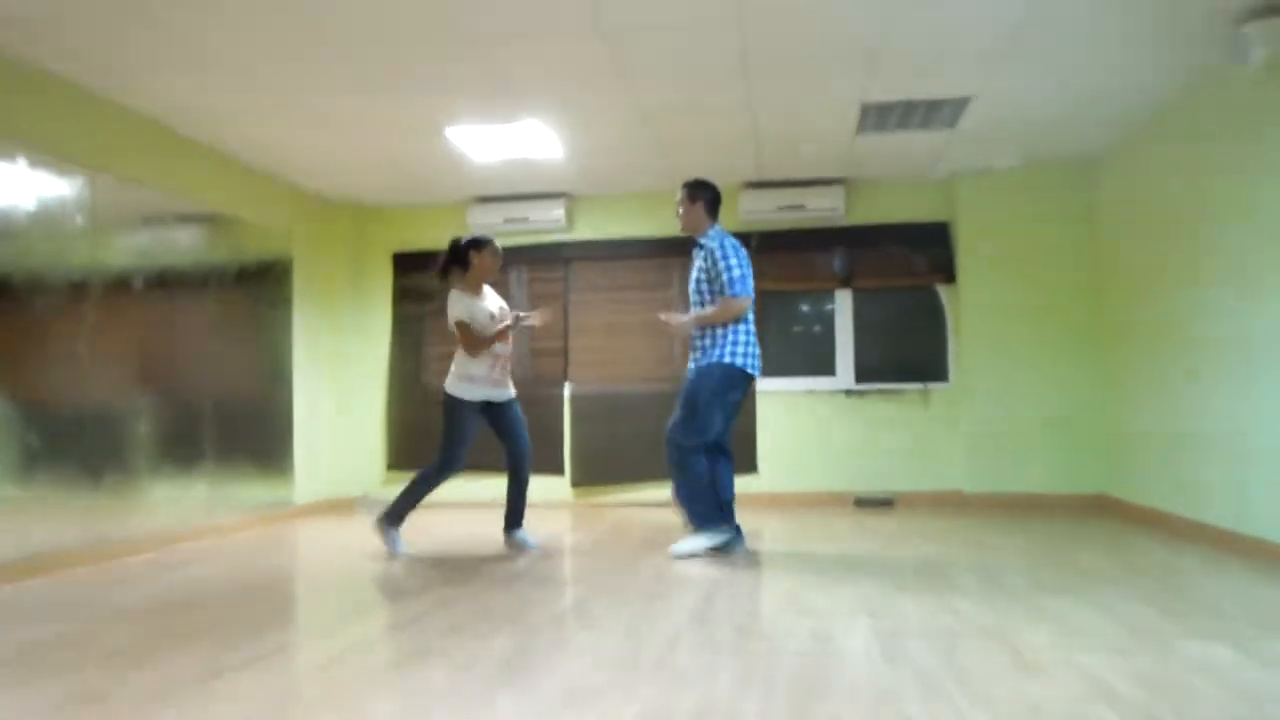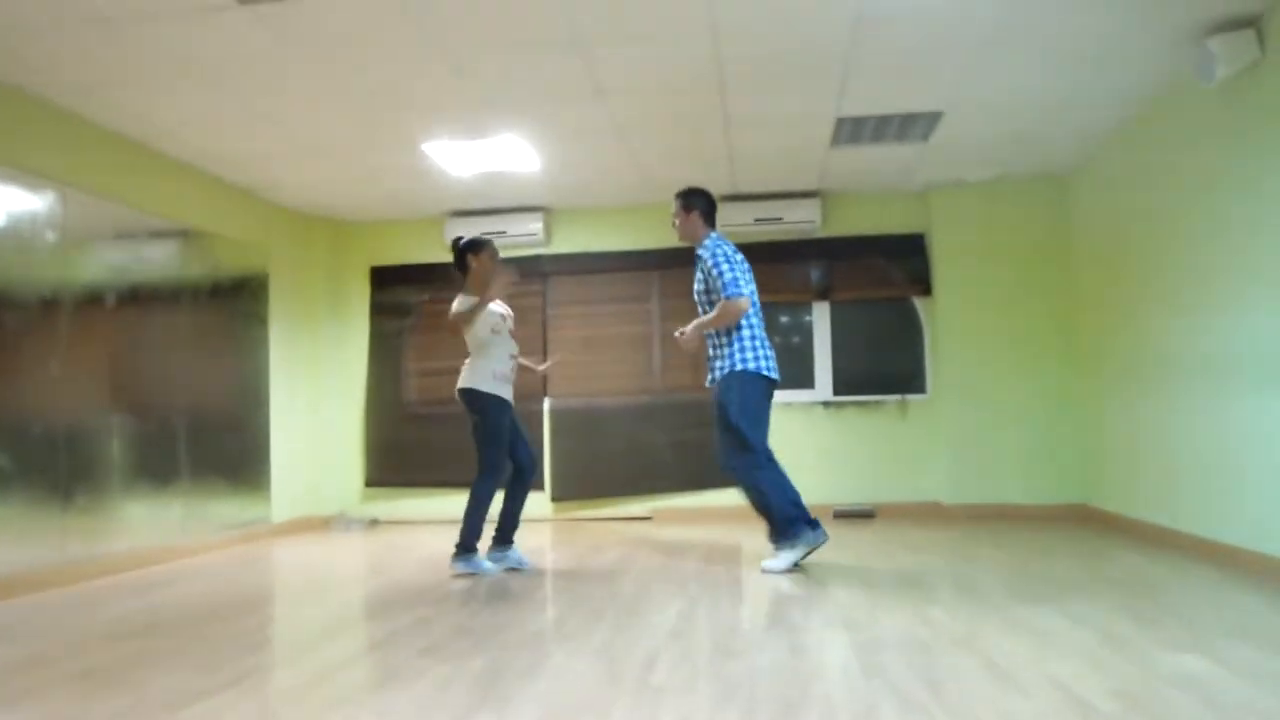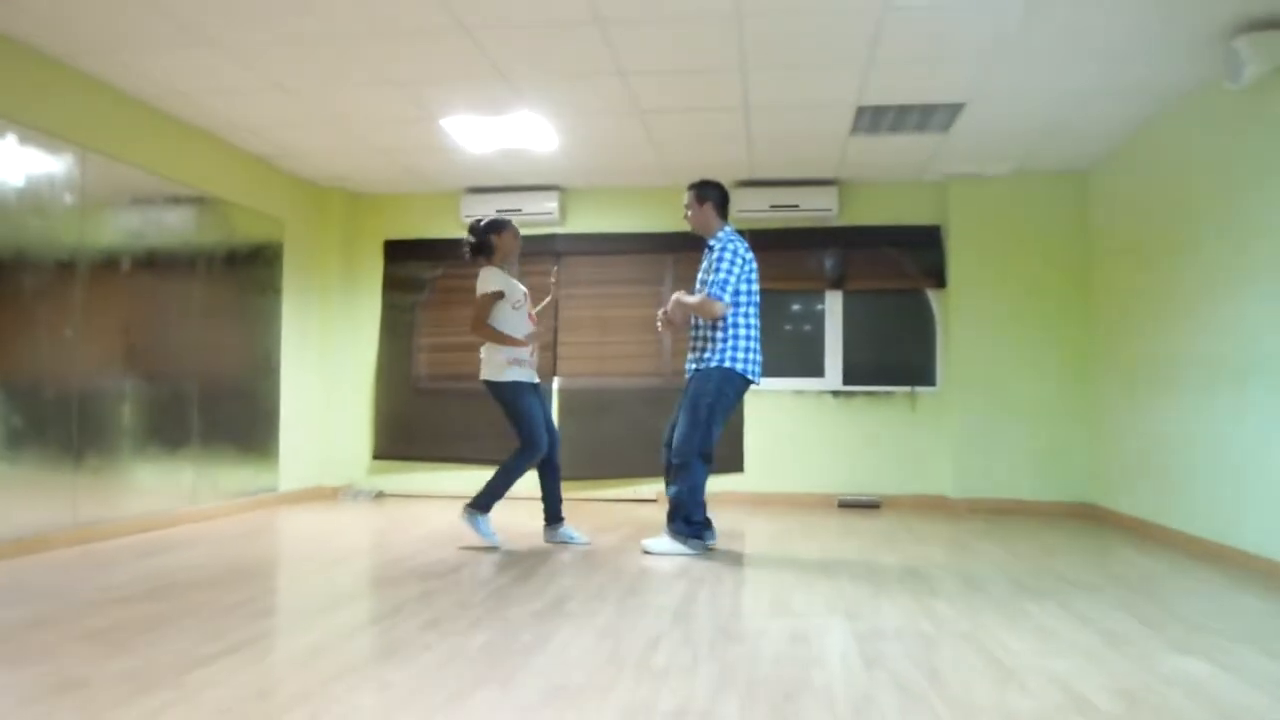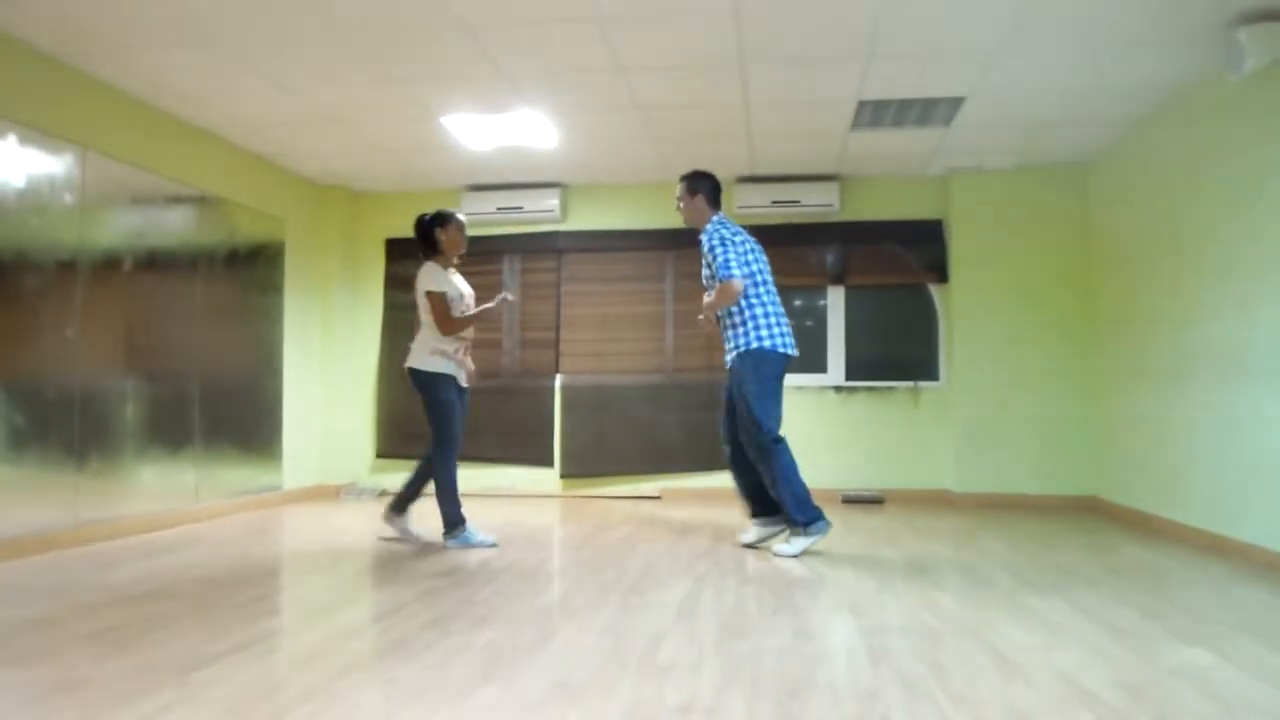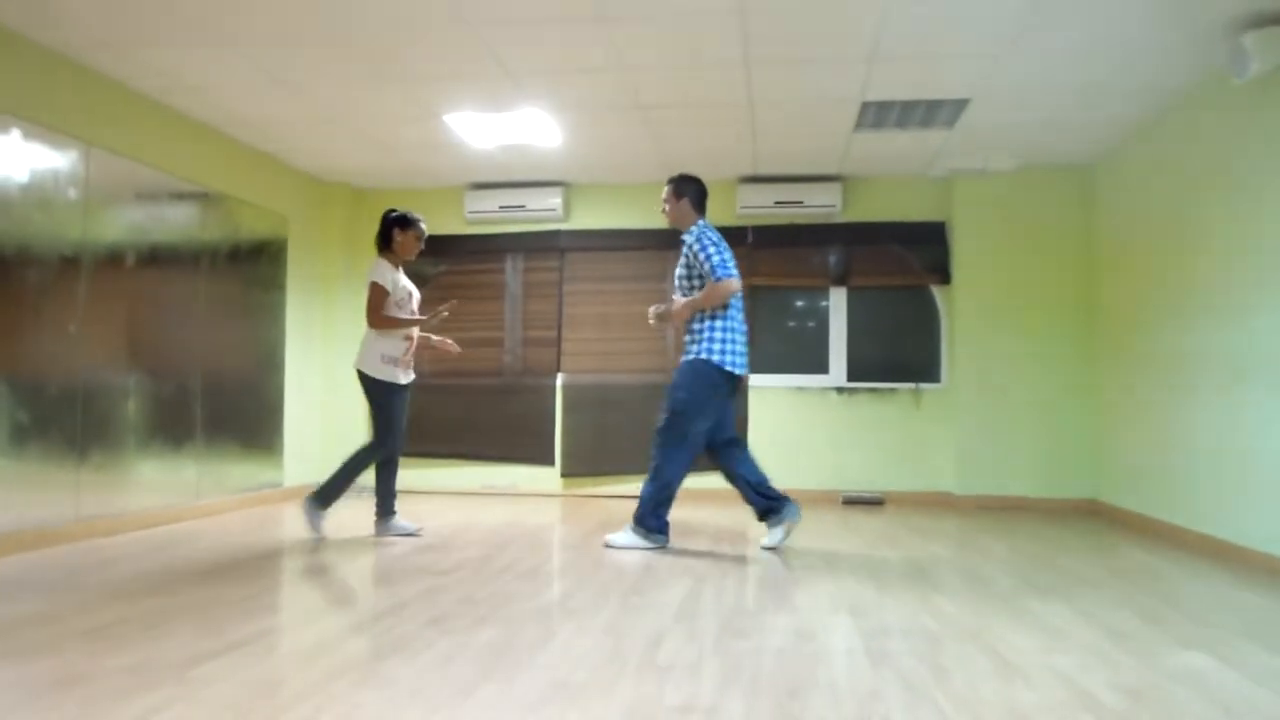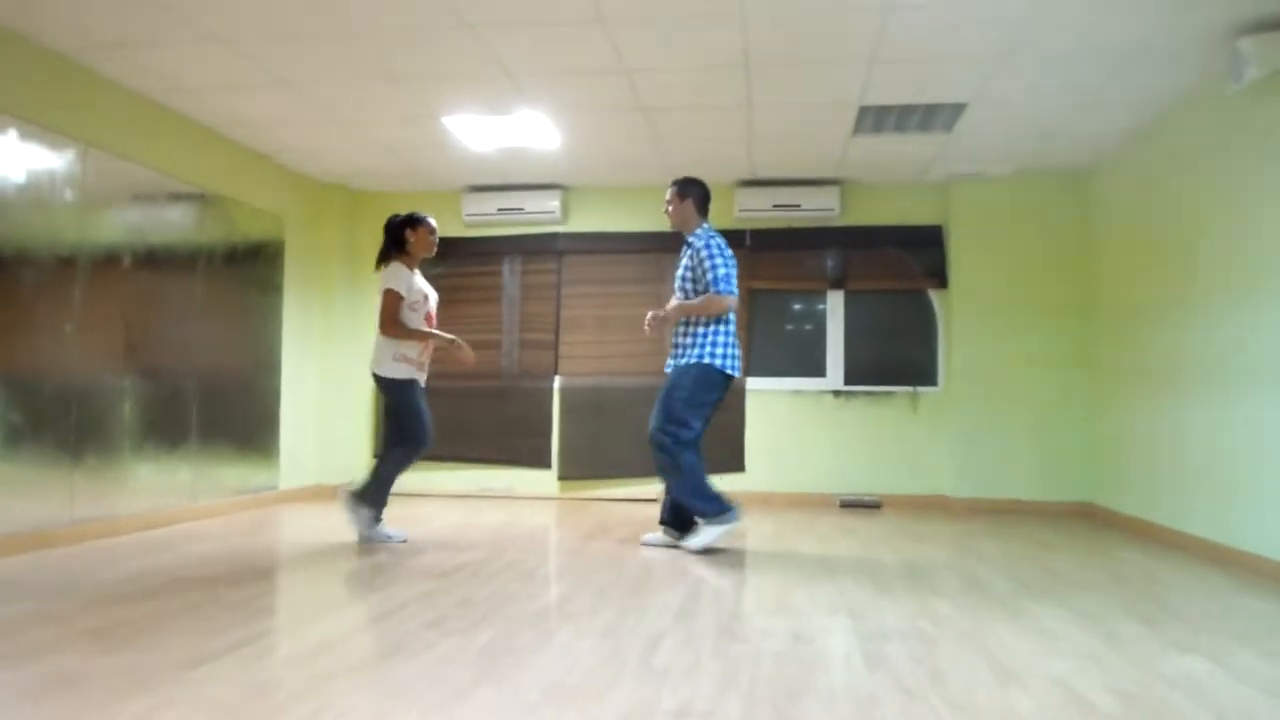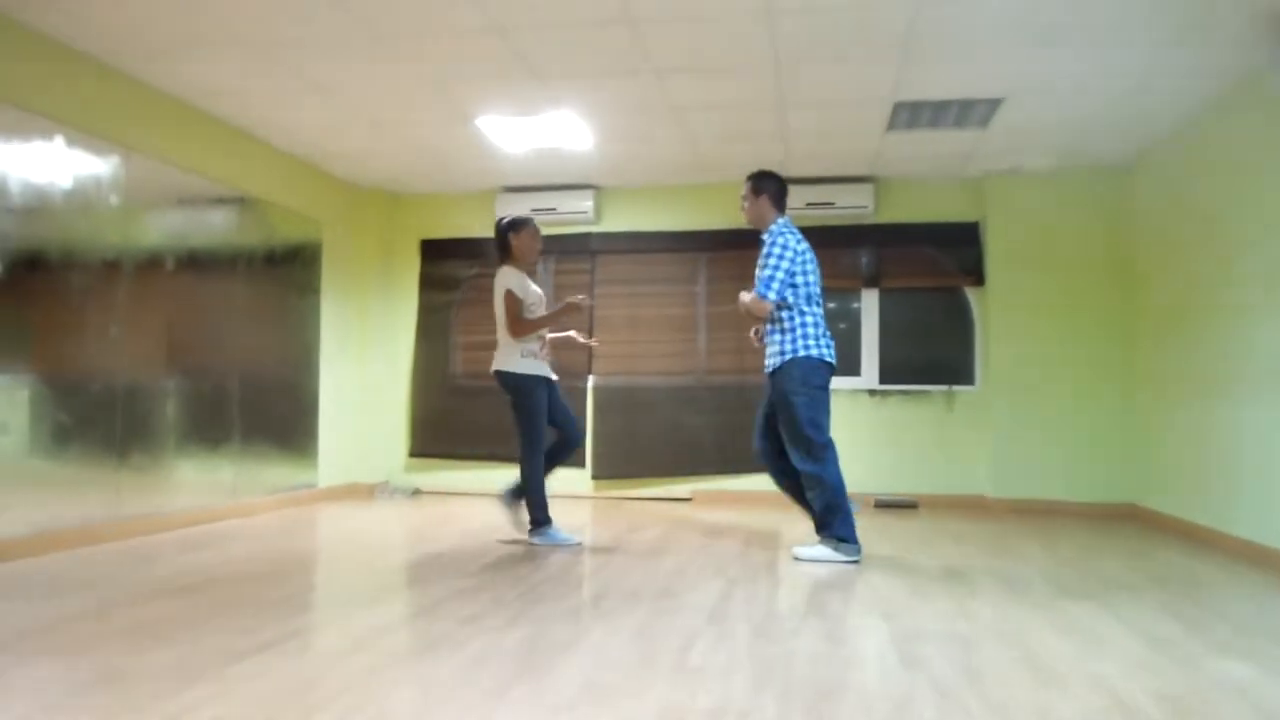
dt=0.5s
person 1, frame 1
left shoulder: (722, 247)
right shoulder: (707, 250)
left elbow: (739, 303)
left wrist: (691, 320)
right wrist: (684, 322)
left hip: (726, 360)
right hip: (716, 361)
left knee: (683, 438)
right knee: (709, 446)
left ankle: (710, 524)
right ankle: (721, 526)
person 1, frame 2
left shoulder: (714, 253)
right shoulder: (719, 253)
left elbow: (737, 306)
left wrist: (697, 328)
right wrist: (699, 333)
left hip: (741, 368)
right hip: (740, 368)
left knee: (743, 454)
right knee: (743, 454)
left ankle: (793, 530)
right ankle: (800, 527)
person 1, frame 3
left shoulder: (729, 248)
right shoulder: (716, 250)
left elbow: (713, 307)
left wrist: (681, 301)
right wrist: (678, 315)
left hip: (725, 363)
right hip: (708, 364)
left knee: (688, 446)
right knee: (678, 442)
left ankle: (687, 532)
right ankle: (694, 527)
person 1, frame 4
left shoulder: (716, 237)
right shoulder: (734, 235)
left elbow: (732, 287)
left wrist: (709, 306)
right wrist: (715, 311)
left hip: (756, 345)
right hip: (757, 345)
left knee: (760, 436)
right knee: (739, 435)
left ankle: (806, 520)
right ankle: (768, 512)
person 1, frame 5
left shoulder: (702, 241)
right shoulder: (701, 242)
left elbow: (729, 287)
left wrist: (686, 305)
right wrist: (672, 312)
left hip: (709, 356)
right hip: (720, 357)
left knee: (672, 440)
right knee: (721, 442)
left ankle: (649, 528)
right ankle: (776, 509)
person 1, frame 6
left shoulder: (708, 245)
right shoulder: (695, 248)
left elbow: (725, 301)
left wrist: (679, 308)
right wrist: (667, 318)
left hip: (706, 360)
right hip: (694, 360)
left knee: (666, 434)
right knee: (680, 440)
left ankle: (715, 511)
right ankle: (679, 524)
person 1, frame 7
left shoulder: (779, 241)
right shoulder: (784, 239)
left elbow: (762, 304)
left wrist: (743, 298)
right wrist: (764, 329)
left hip: (798, 358)
right hip: (791, 358)
left knee: (809, 446)
right knee: (770, 445)
left ankle: (838, 538)
right ankle: (830, 518)
person 2, frame 1
left shoulder: (489, 292)
right shoulder: (459, 298)
right elbow: (474, 344)
left wrist: (521, 321)
right wrist: (511, 324)
left hip: (499, 390)
right hip: (467, 391)
left knee: (522, 454)
right knee: (449, 463)
left ankle: (514, 528)
right ankle: (390, 520)
person 2, frame 2
left shoulder: (492, 297)
right shoulder: (467, 301)
right elbow: (456, 322)
left wrist: (532, 366)
right wrist: (487, 298)
left hip: (496, 392)
right hip: (481, 389)
left knee: (526, 466)
right knee: (494, 468)
left ankle: (502, 544)
right ankle: (465, 553)
person 2, frame 3
left shoulder: (503, 279)
right shoulder: (493, 275)
left elbow: (524, 323)
right elbow: (477, 324)
left wrist: (551, 297)
right wrist: (519, 341)
left hip: (522, 373)
right hip: (505, 374)
left knee: (548, 444)
right knee: (535, 446)
left ankle: (554, 524)
right ankle: (478, 509)
person 2, frame 4
left shoulder: (453, 274)
right shoulder: (432, 273)
right elbow: (445, 326)
left wrist: (464, 356)
right wrist: (491, 306)
left hip: (450, 369)
right hip: (431, 368)
left knee: (447, 445)
right knee: (447, 444)
left ankle: (398, 510)
right ankle: (454, 527)
person 2, frame 5
left shoulder: (400, 274)
right shoulder: (383, 269)
right elbow: (376, 320)
left wrist: (431, 339)
right wrist: (424, 320)
left hip: (400, 370)
right hip: (380, 369)
left knee: (390, 443)
right knee: (387, 443)
left ankle: (387, 517)
right ankle: (319, 500)
person 2, frame 6
left shoulder: (417, 276)
right shoulder: (397, 272)
right elbow: (388, 326)
left wrist: (448, 342)
right wrist: (440, 338)
left hip: (412, 372)
right hip: (394, 370)
left knee: (401, 442)
right knee: (418, 439)
left ankle: (370, 521)
right ankle: (363, 500)
person 2, frame 7
left shoulder: (521, 279)
right shoulder: (509, 276)
right elbow: (517, 329)
left wrist: (565, 336)
right wrist: (562, 311)
left hip: (537, 370)
right hip: (519, 370)
left knee: (572, 435)
right knee: (534, 444)
left ankle: (516, 494)
right ankle: (539, 526)
